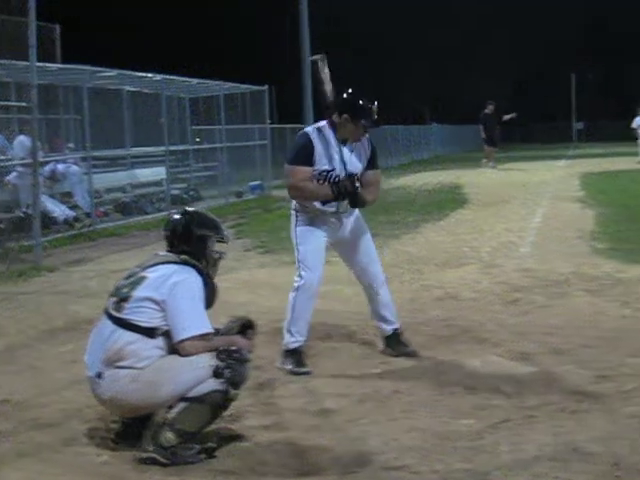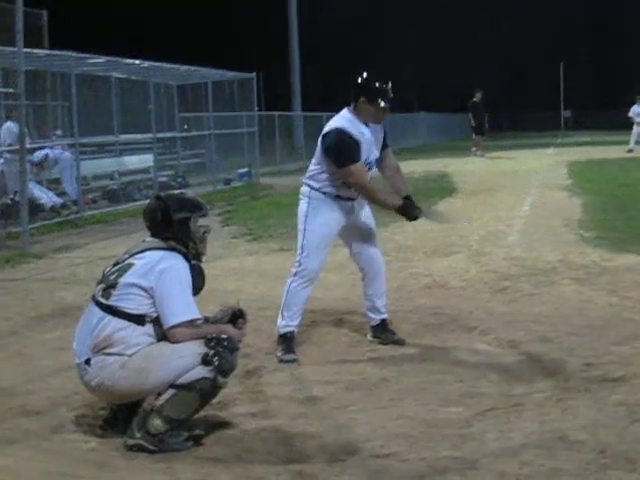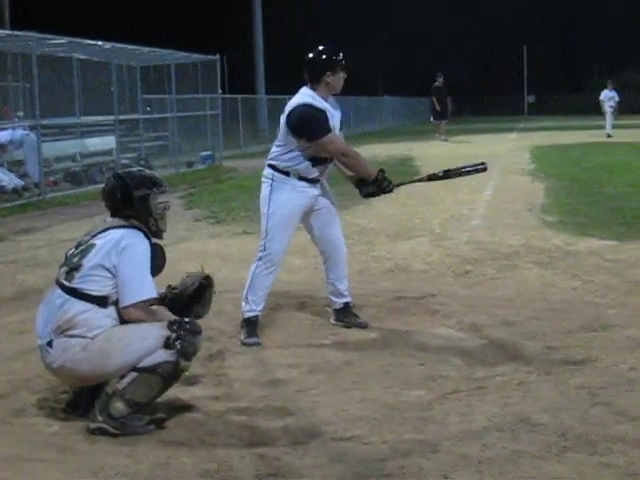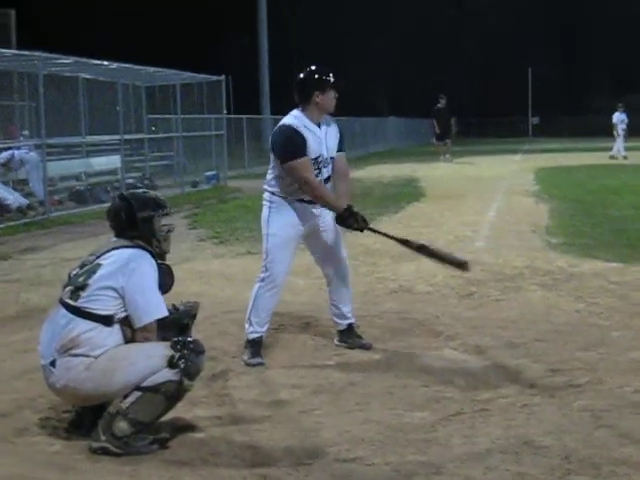
dt=0.4s
person 1, frame 1
left shoulder: (365, 144)
right shoulder: (309, 140)
left elbow: (373, 187)
right elbow: (295, 187)
left wrist: (360, 196)
right wrist: (335, 191)
left hip: (348, 218)
right hip: (311, 219)
left knee: (374, 275)
right knee: (308, 281)
left ankle: (391, 335)
right ankle: (292, 349)
person 1, frame 2
left shoulder: (376, 127)
right shoulder: (340, 133)
left elbow: (390, 167)
right elbow: (363, 184)
left wrist: (406, 199)
right wrist: (398, 205)
left hip: (356, 204)
right hip: (322, 202)
left knee: (374, 263)
right knee: (308, 267)
left ankle: (378, 324)
right ankle: (286, 334)
person 1, frame 3
left shoulder: (328, 104)
right shoulder: (306, 109)
left elbow: (339, 151)
right elbow: (342, 152)
left wrist: (358, 181)
right wrist: (376, 176)
left hip: (316, 185)
right hip: (285, 186)
left knee: (335, 247)
right knee: (271, 253)
left ankle: (341, 308)
right ankle: (250, 318)
person 1, frame 4
left shoulder: (331, 127)
right shoulder: (289, 131)
left elbow: (340, 173)
right elbow: (308, 181)
left wrist: (343, 209)
right wrist: (343, 210)
left hip: (319, 208)
right hip: (284, 209)
left knee: (338, 268)
right knee: (273, 275)
left ankle: (345, 328)
right ankle: (253, 339)
person 2, frame 1
left shoulder: (156, 266)
right shoulder: (184, 275)
right elbow: (189, 346)
left wrist: (223, 334)
right wrist: (232, 342)
left hip: (105, 379)
right hip: (124, 383)
left knee: (202, 352)
right knee: (232, 363)
left ankle: (137, 424)
right ankle: (163, 442)
person 2, frame 2
left shoulder: (144, 254)
right shoulder: (170, 261)
right elbow: (179, 332)
left wrist: (213, 322)
right wrist: (222, 330)
left hip: (93, 364)
right hip: (111, 370)
left knee: (192, 338)
right knee: (221, 351)
left ankle: (126, 410)
right ankle: (151, 430)
person 2, frame 3
left shoulder: (106, 233)
right shoulder: (132, 239)
right elbow: (134, 312)
right wrist: (174, 322)
left hip: (56, 347)
right hip: (74, 352)
left knee: (147, 323)
right knee: (185, 335)
left ankle: (89, 393)
right ankle: (113, 413)
person 2, frame 4
left shoulder: (109, 254)
right shoulder: (138, 259)
right elbow: (146, 334)
left wrist: (168, 316)
left hip: (58, 367)
right hip: (77, 372)
right knee: (189, 354)
left ankle: (93, 412)
right ankle: (115, 433)
